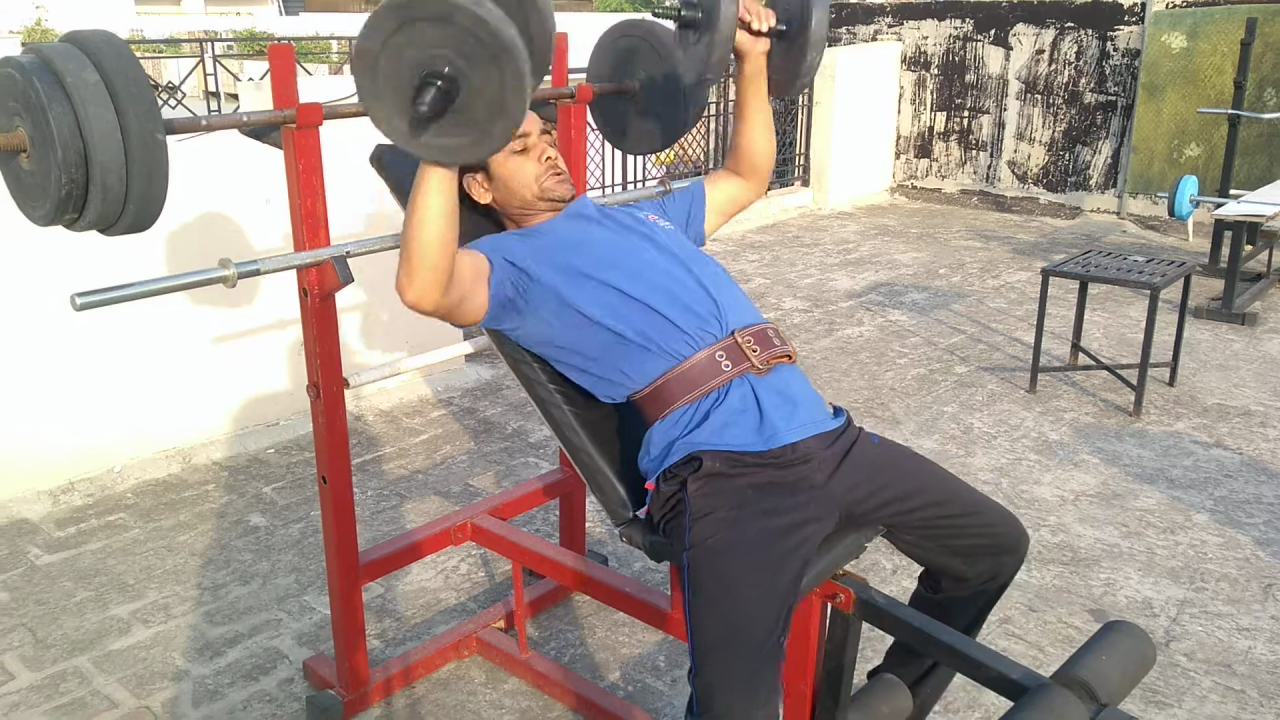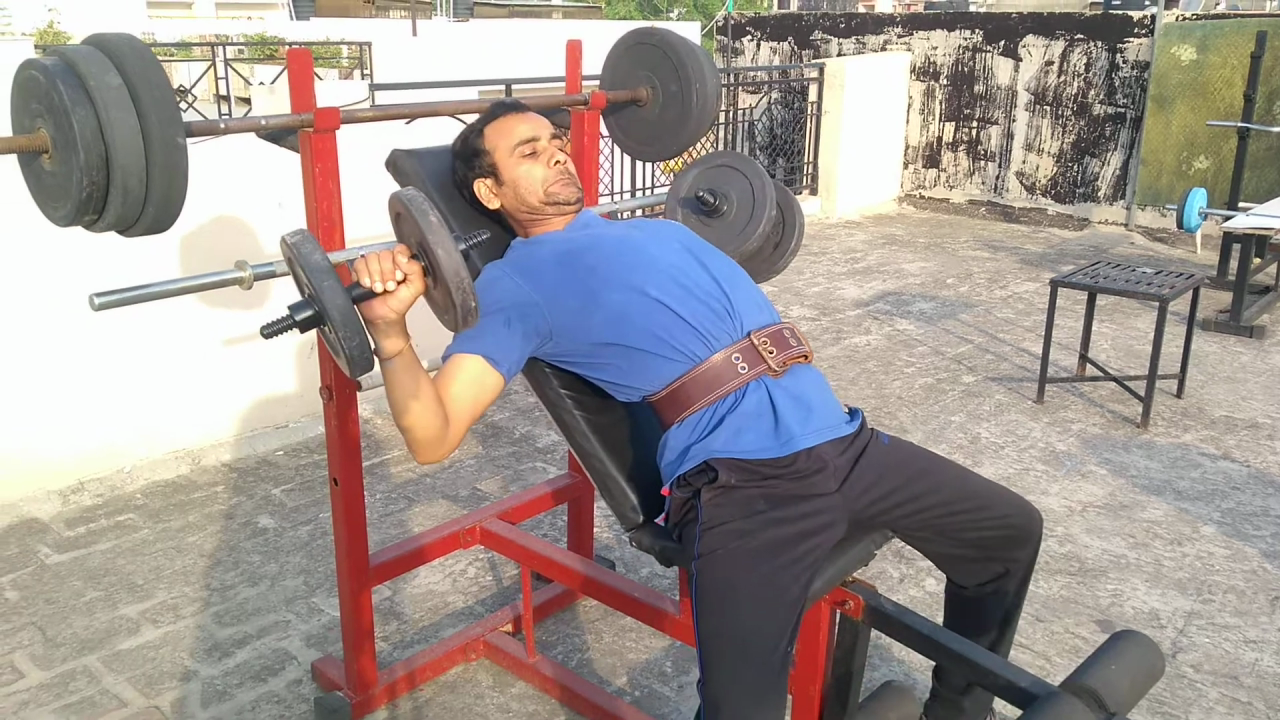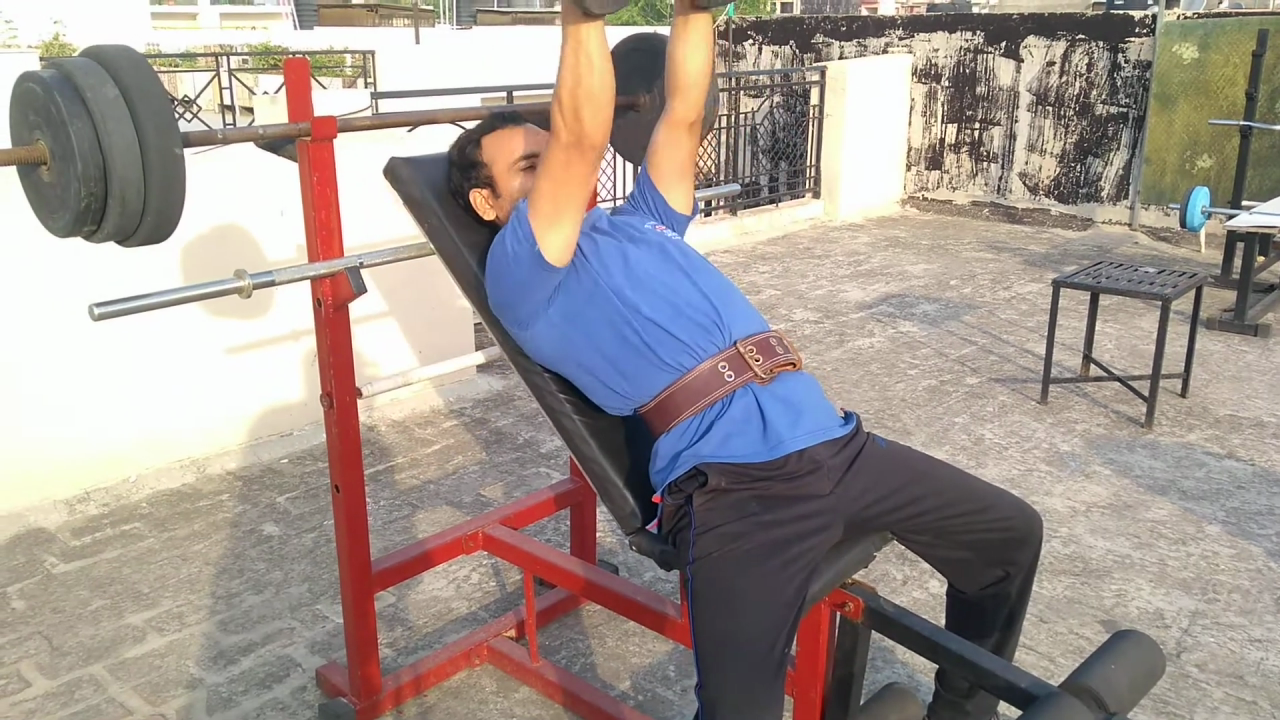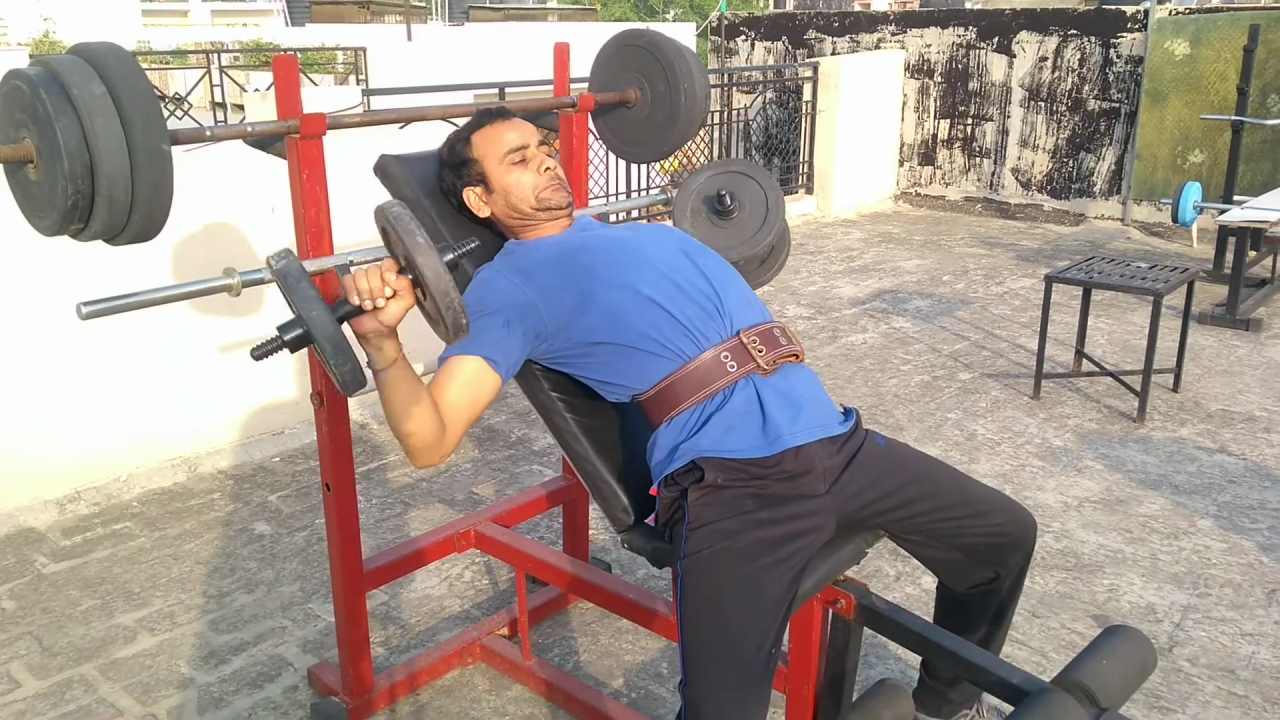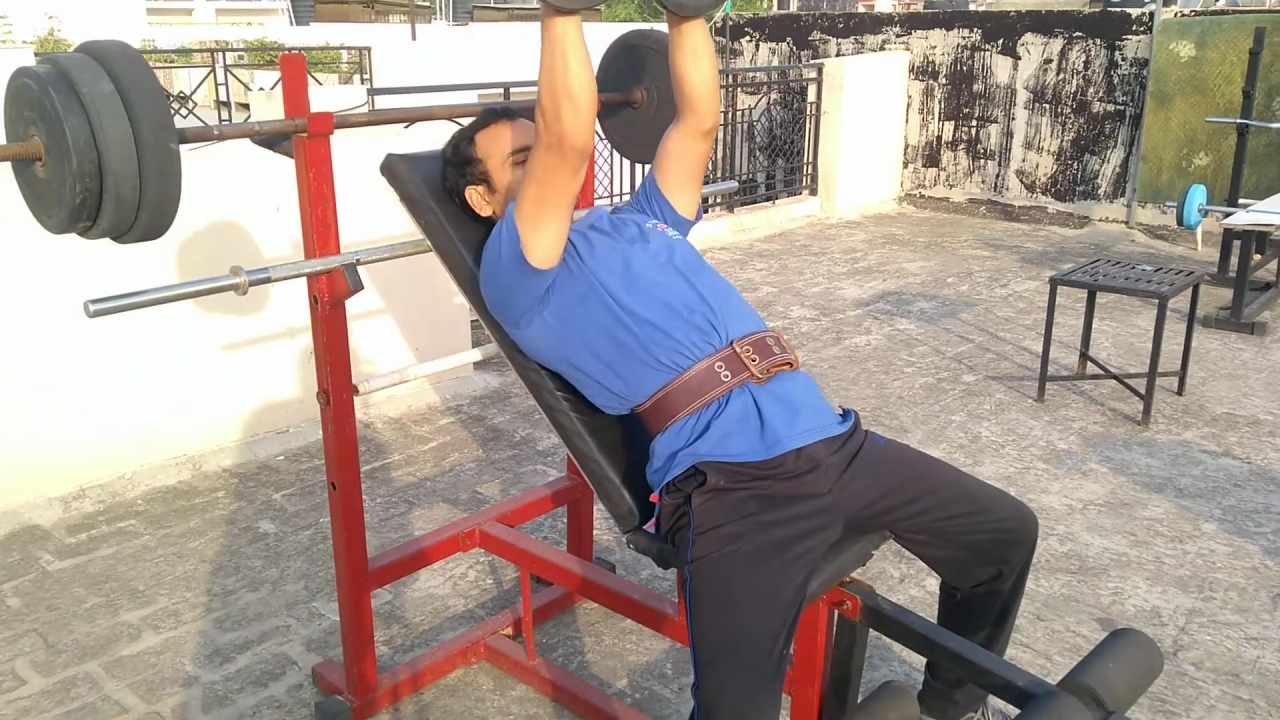
dt=1s
person 1, frame 1
left shoulder: (634, 217)
right shoulder: (511, 260)
left elbow: (748, 178)
right elbow: (424, 288)
left wrist: (750, 60)
left hip: (822, 432)
right hip: (724, 474)
left knee: (996, 544)
person 1, frame 2
left shoulder: (648, 228)
right shoulder: (515, 282)
right elbow: (434, 435)
right wrist: (388, 325)
left hip: (840, 437)
right hip: (739, 478)
left knee: (1011, 530)
person 1, frame 3
left shoulder: (639, 225)
right shoulder: (521, 272)
left elbow: (682, 116)
right elbow: (583, 137)
left hip: (829, 440)
right hip: (733, 485)
left knee: (1012, 532)
person 1, frame 4
left shoulder: (634, 233)
right shoulder: (508, 283)
right elbow: (430, 438)
left wrist: (723, 242)
right wrist: (381, 338)
left hip: (832, 437)
right hip: (730, 477)
left knee: (1004, 535)
person 1, frame 5
left shoulder: (639, 224)
right shoulder: (518, 272)
left elbow: (698, 118)
right elbow: (570, 138)
left hip: (829, 439)
right hip: (730, 482)
left knee: (1006, 532)
